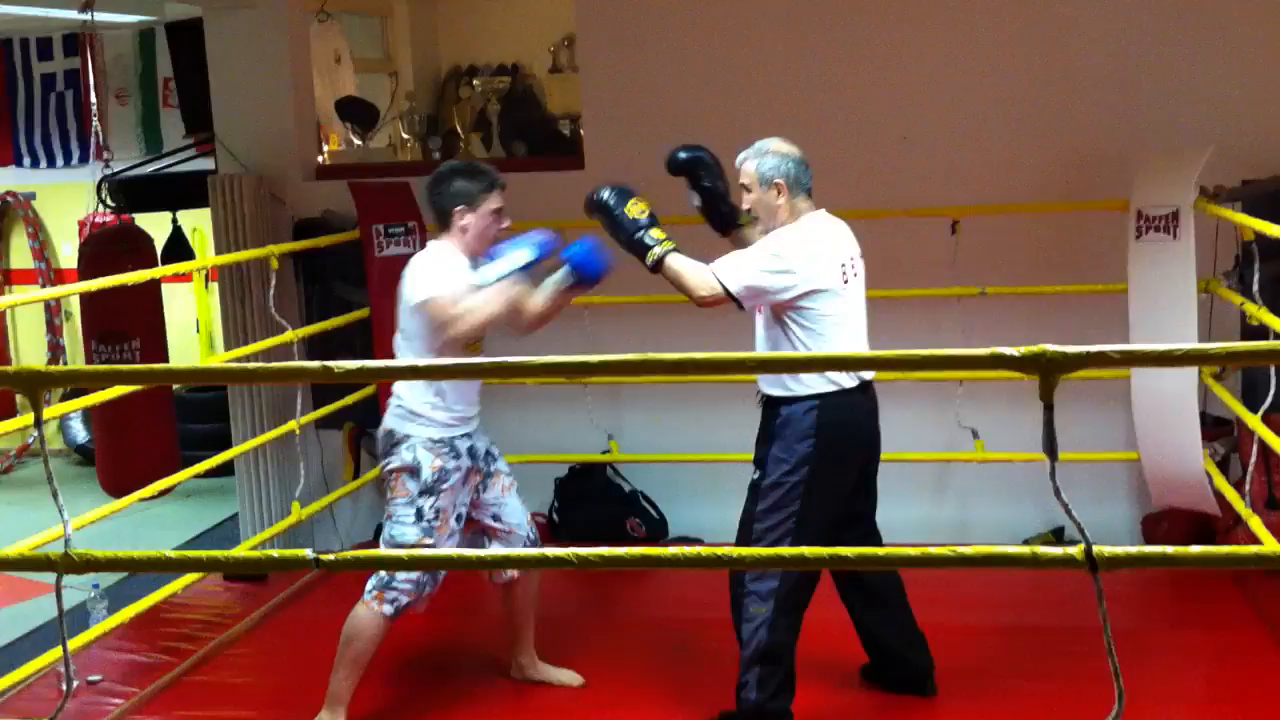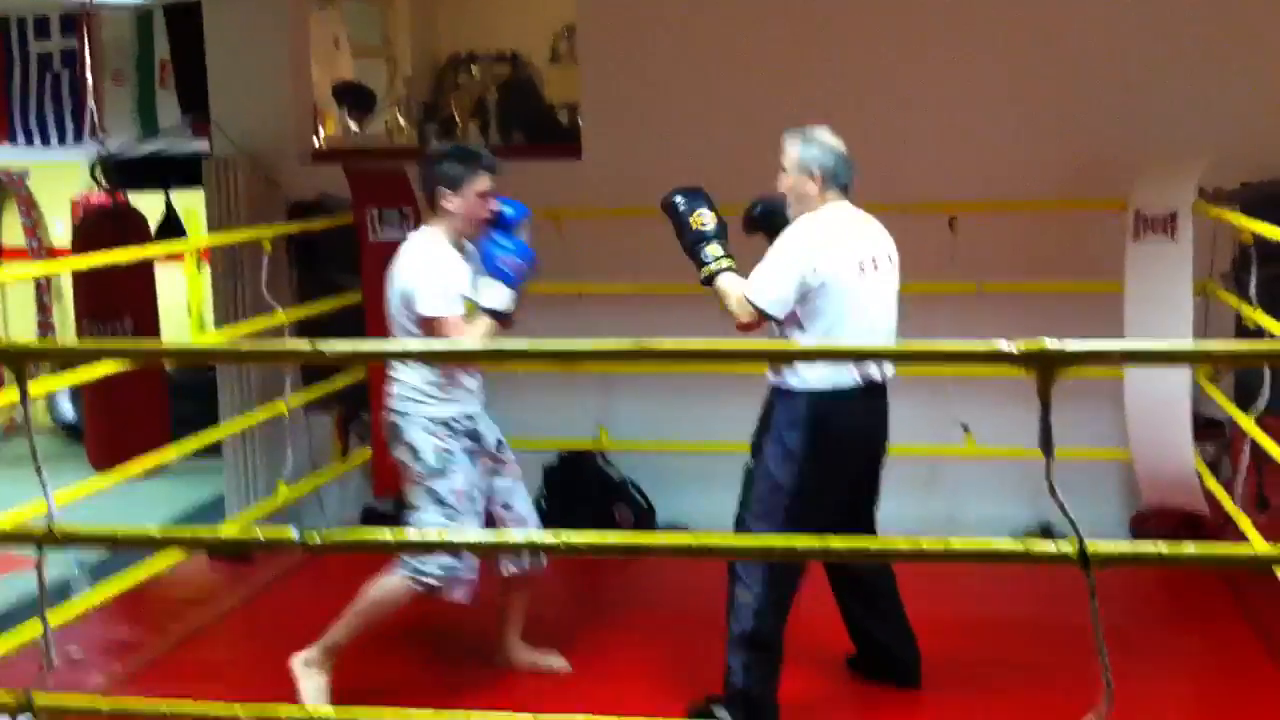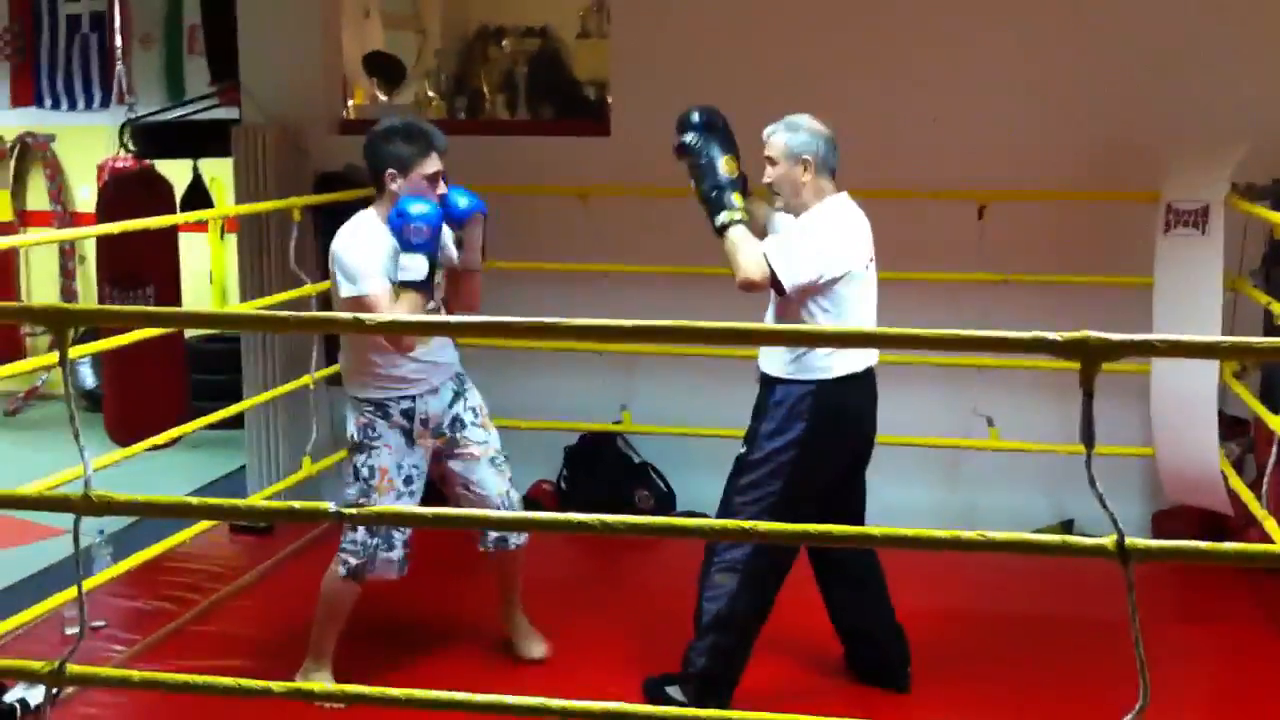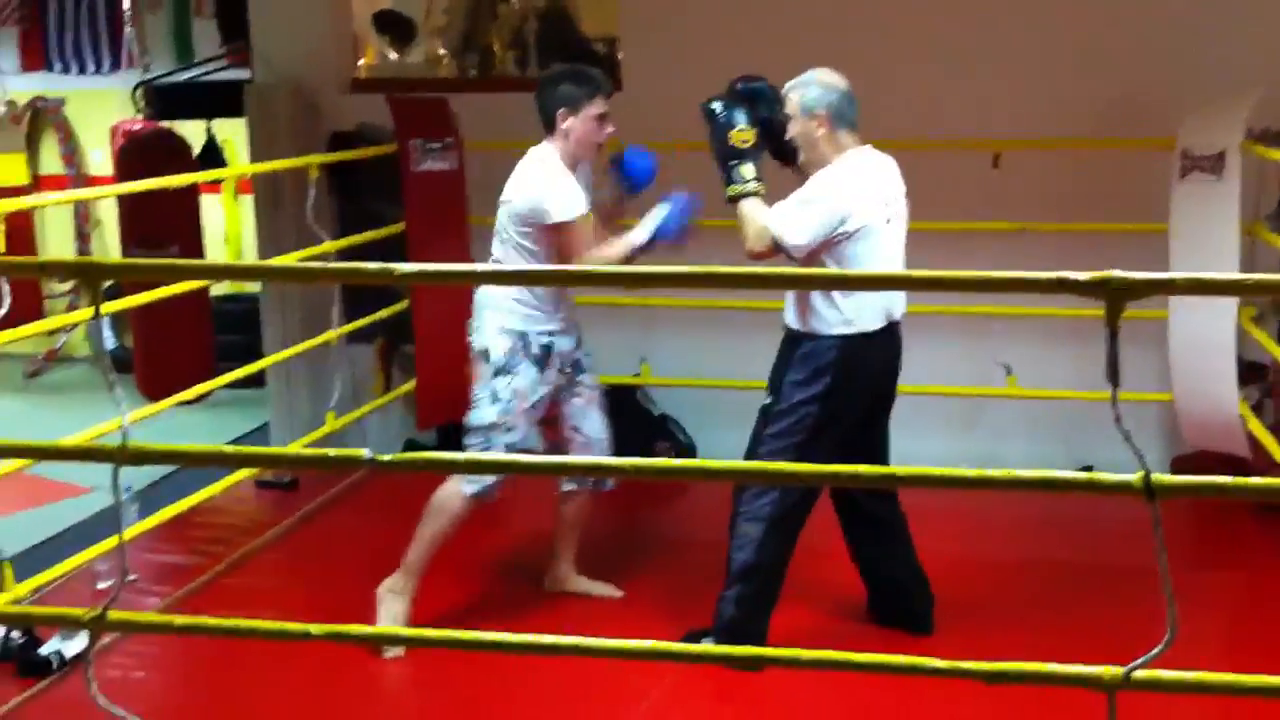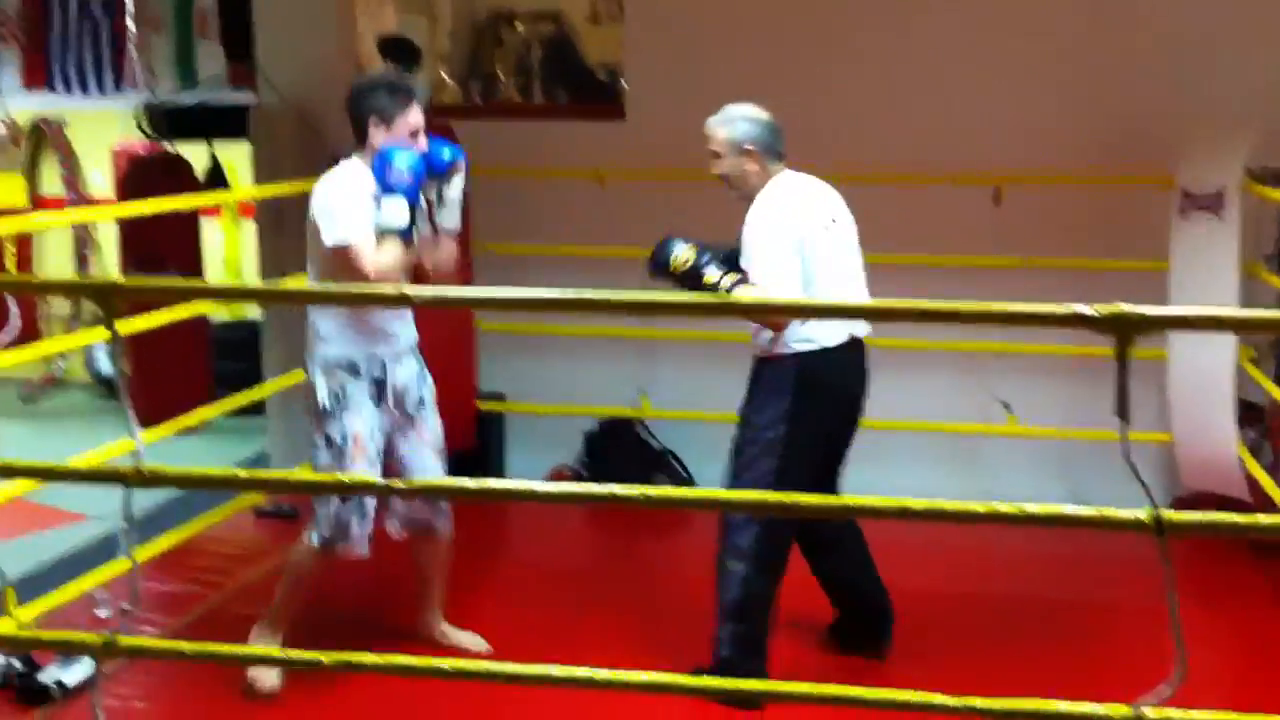
dt=1s
person 1, frame 1
left shoulder: (798, 246)
right shoulder: (829, 231)
left elbow: (709, 287)
right elbow: (761, 263)
left wrist: (643, 236)
right wrist: (719, 207)
left hip: (810, 420)
right hip: (849, 410)
left knee: (769, 560)
right knee: (854, 544)
right ankle: (906, 665)
person 1, frame 2
left shoulder: (805, 236)
right shoulder: (874, 232)
left elbow: (751, 312)
left wrist: (708, 245)
left hip: (812, 410)
right hip: (867, 404)
right knee: (851, 535)
right ankle: (891, 656)
person 1, frame 3
left shoulder: (827, 227)
right shoulder: (834, 217)
left elbow: (752, 273)
right elbow: (770, 232)
left wrist: (719, 194)
right wrist: (725, 168)
left hip: (810, 403)
right hip: (844, 398)
left knee: (744, 538)
right knee: (840, 532)
left ankle: (704, 683)
right ankle: (882, 657)
person 1, frame 4
left shoulder: (838, 186)
right shoulder: (878, 168)
left elbow: (760, 241)
right elbow: (809, 176)
left wrist: (739, 164)
right wrist: (770, 119)
left hip: (831, 356)
right hip: (873, 347)
left knee: (767, 489)
right knee: (865, 481)
left ankle: (737, 630)
right ankle: (904, 602)
person 1, frame 5
left shoulder: (774, 211)
right shoulder: (817, 194)
left elbow: (774, 312)
left wrist: (710, 274)
right wrist: (732, 267)
left hip: (801, 374)
right hip: (840, 364)
left knee: (754, 519)
right knee: (816, 500)
left ankle: (739, 667)
right ankle: (866, 620)
person 2, frame 1
left shoulder: (464, 266)
right shoulder: (436, 265)
left elbow: (526, 318)
right elbow: (460, 327)
left wrist: (570, 278)
right wrist: (512, 271)
left hip: (464, 436)
right hip: (424, 444)
left knee: (519, 541)
right knee: (399, 584)
left ankle: (525, 660)
person 2, frame 2
left shoulder: (459, 251)
right shoulder: (425, 260)
left elbow: (486, 324)
left wrist: (512, 251)
right wrist: (497, 287)
left hip: (465, 417)
right hip: (430, 425)
left knee: (520, 527)
right knee: (438, 564)
left ankle: (513, 646)
right ankle: (317, 658)
person 2, frame 3
left shoulder: (439, 218)
right shoulder: (356, 241)
left elbow: (466, 303)
right elbow: (399, 336)
left wrist: (469, 245)
right wrist: (417, 256)
left hip: (450, 390)
right hip: (385, 407)
left knee: (500, 507)
right knee: (370, 540)
left ankle: (514, 620)
right ankle: (316, 664)
person 2, frame 4
left shoulder: (573, 170)
right shoulder: (543, 177)
left elbow: (593, 224)
right elbow: (594, 258)
left wrist: (621, 187)
right wrist: (651, 228)
left hip: (557, 333)
right hip: (508, 332)
left knee: (592, 447)
right knee: (486, 466)
left ankle: (563, 569)
right ankle: (401, 588)
person 2, frame 5
left shoulder: (405, 186)
right shoulder: (338, 191)
left elbow: (442, 270)
right elbow: (381, 279)
left wrist: (448, 199)
right wrist: (399, 205)
left hip: (402, 364)
right hip: (348, 370)
left knee: (428, 500)
right knee: (345, 513)
left ankle: (430, 620)
right ankle: (268, 633)
